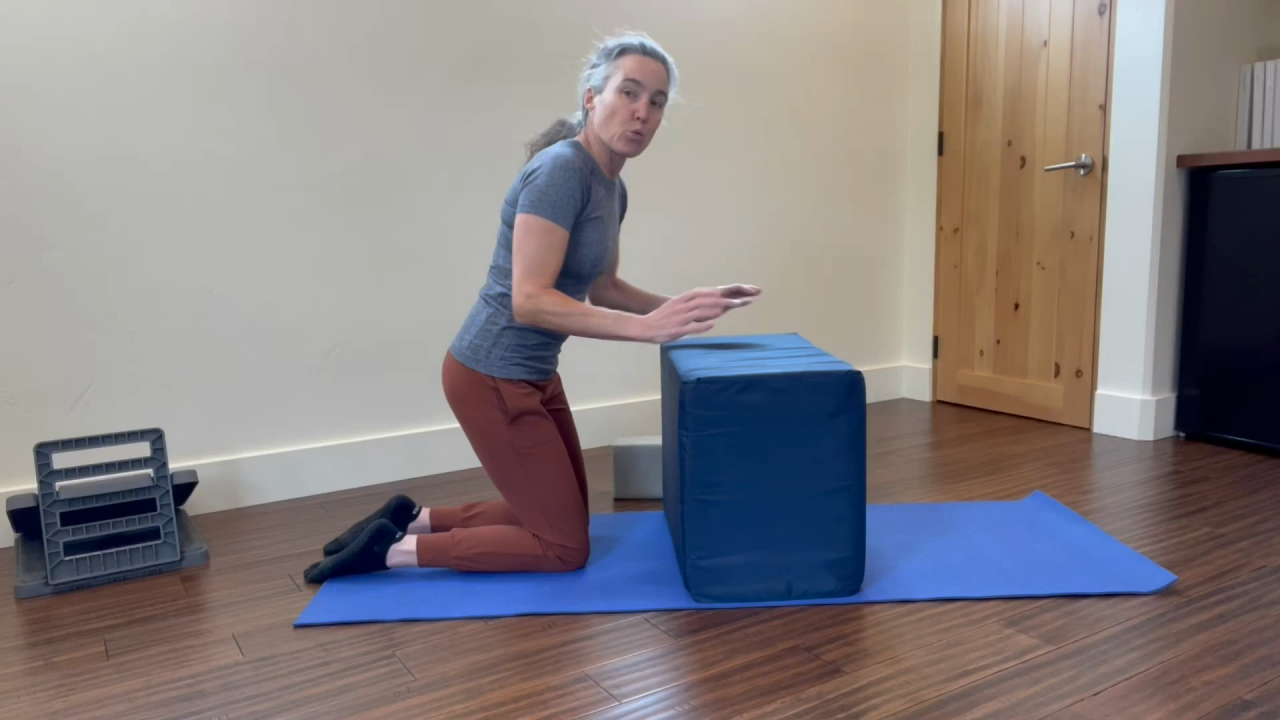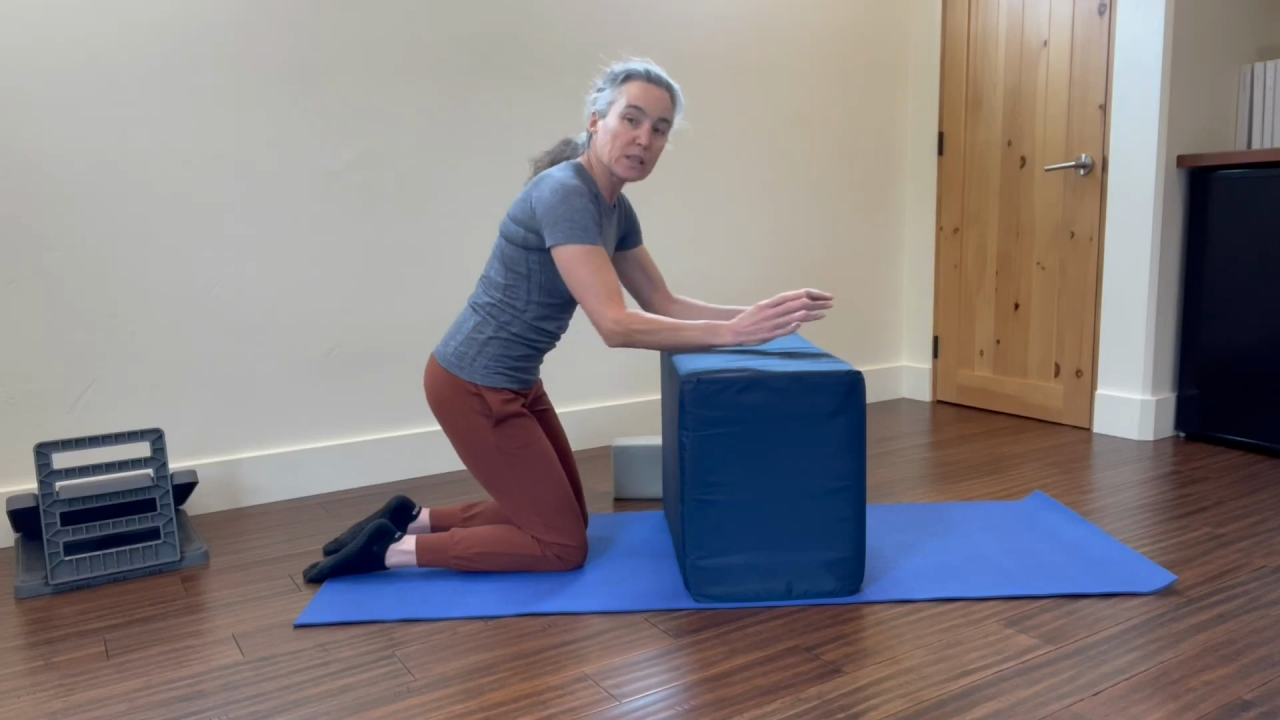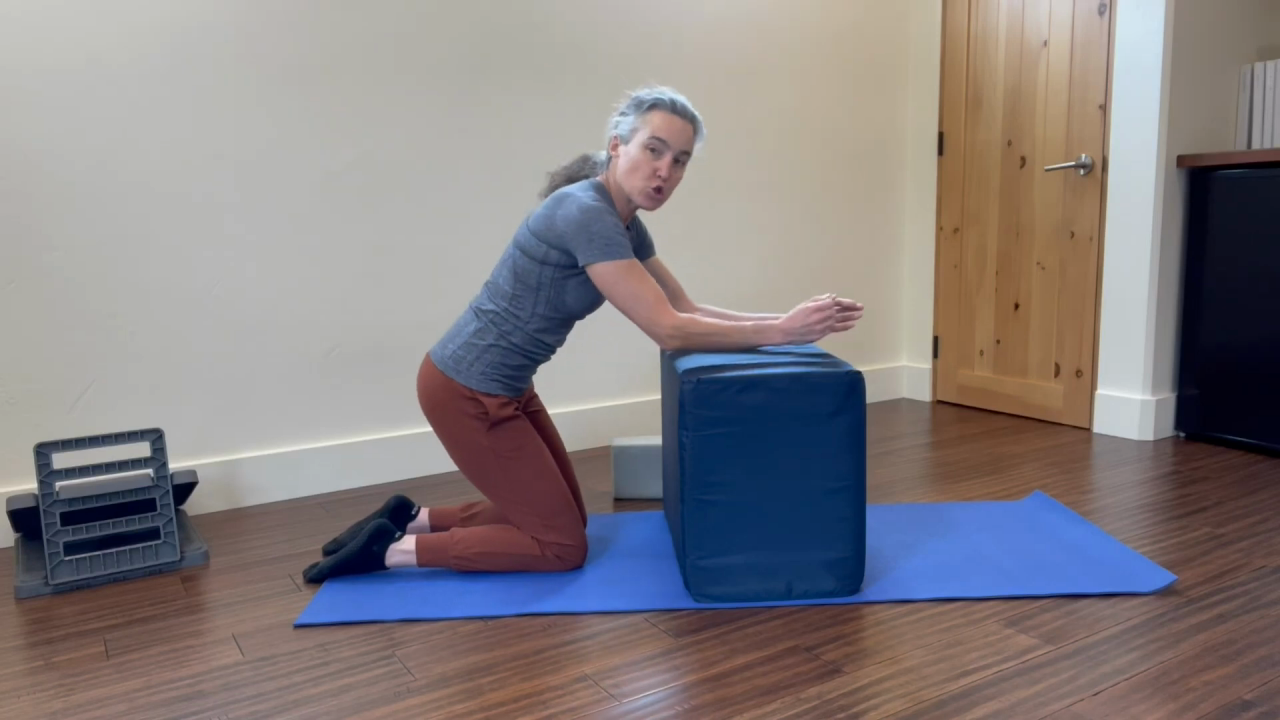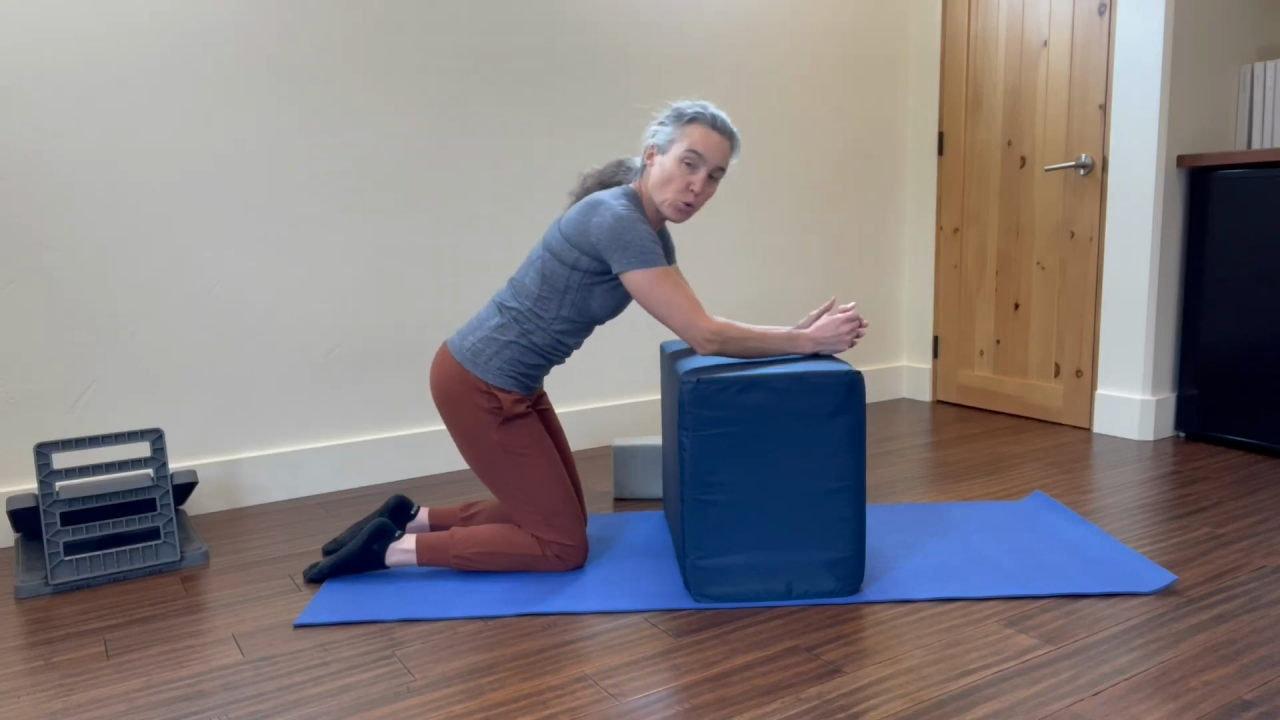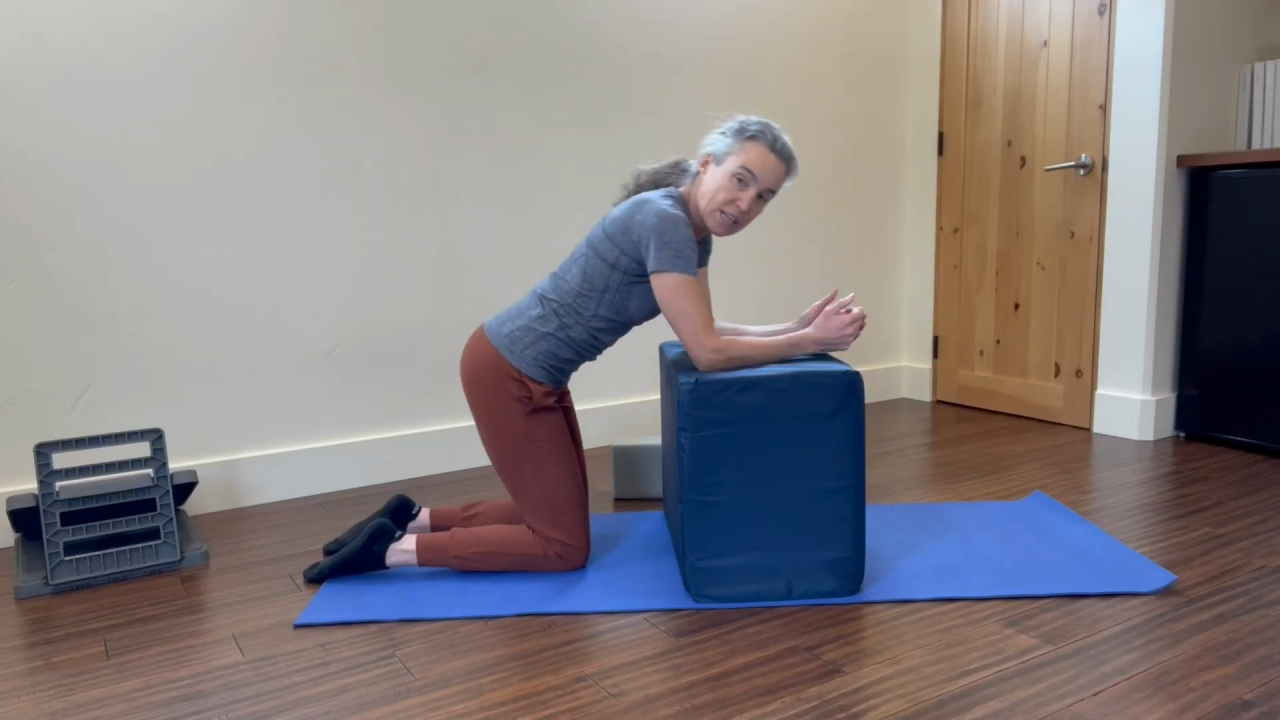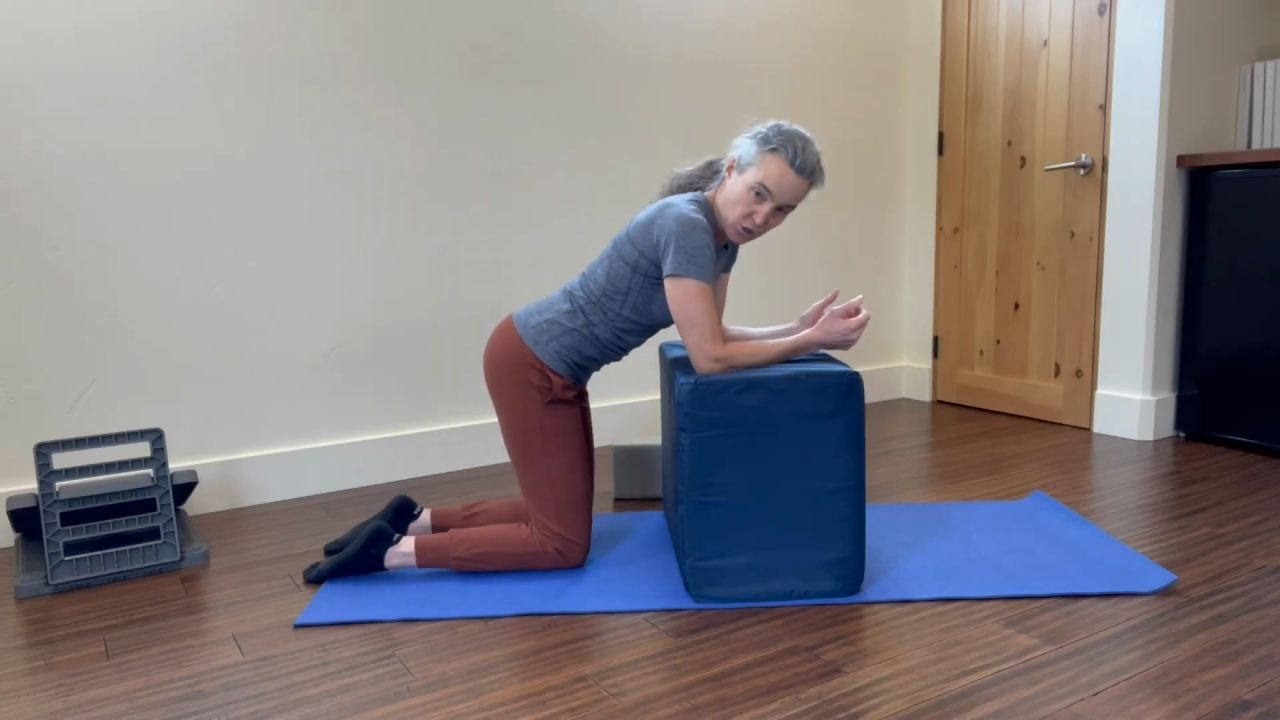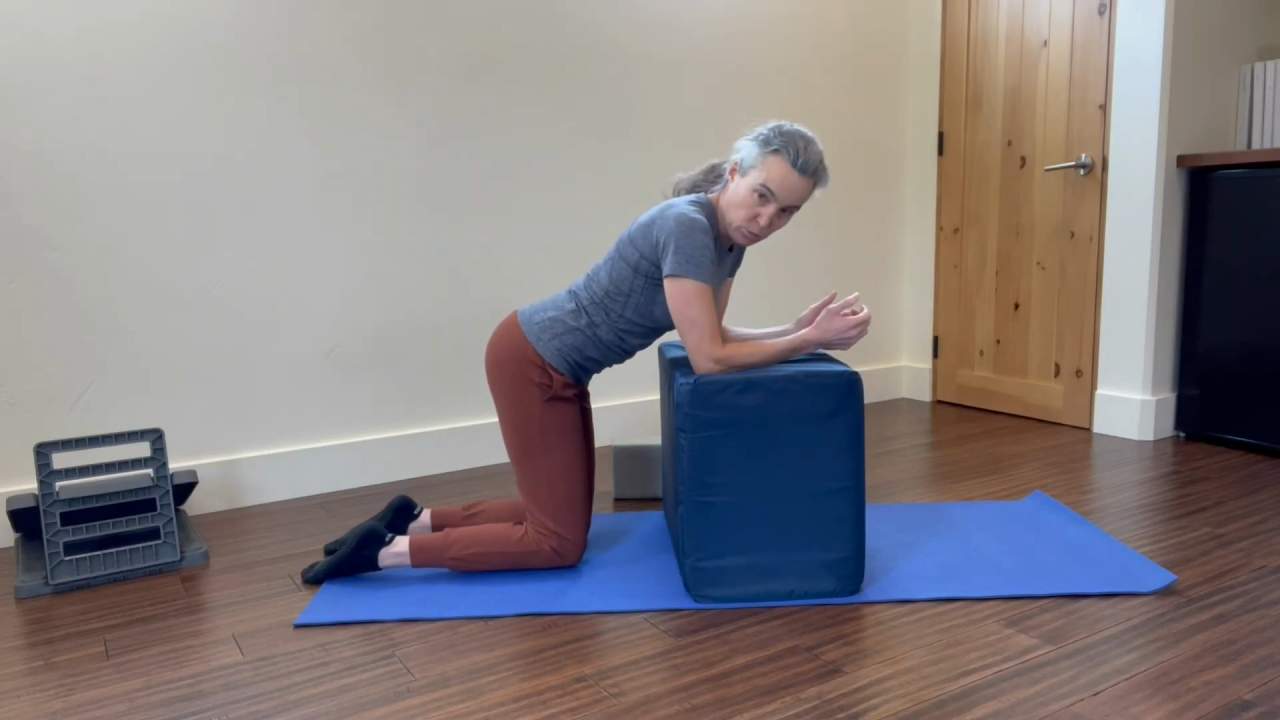
dt=0.3s
person 1, frame 1
left shoulder: (612, 188)
right shoulder: (559, 171)
left elbow: (604, 291)
right elbow: (529, 302)
left wrist: (691, 306)
right wrist: (645, 327)
left hip: (531, 375)
right hip: (494, 380)
left knee: (560, 520)
right knee: (565, 547)
left ankle: (415, 518)
right ankle: (393, 551)
person 1, frame 2
left shoulder: (616, 209)
right shoulder: (564, 193)
left elbow: (663, 305)
right elbow: (614, 325)
left wrist: (750, 318)
right wrist: (730, 333)
left hip: (513, 383)
right hip: (473, 388)
left knee: (557, 517)
right knee: (562, 546)
left ankle: (415, 520)
right ankle: (393, 549)
person 1, frame 3
left shoulder: (623, 225)
right shoulder: (585, 214)
left elbow: (684, 311)
right elbow: (668, 331)
left wrist: (786, 321)
right wrist: (778, 333)
left hip: (501, 387)
right hip: (465, 392)
left knee: (561, 516)
right knee: (563, 544)
left ankle: (412, 519)
right ankle: (392, 549)
person 1, frame 4
left shoulder: (648, 231)
right shoulder: (616, 220)
left elbow: (700, 323)
right elbow: (703, 338)
left wrist: (800, 330)
right wrist: (807, 343)
left hip: (509, 384)
right hip: (477, 386)
left knee: (556, 515)
right knee: (563, 545)
left ankle: (412, 518)
right ankle: (394, 547)
person 1, frame 5
left shoulder: (695, 230)
right shoulder: (664, 222)
left elbow: (704, 333)
right elbow: (707, 354)
left wrist: (796, 328)
right wrist: (810, 342)
left hip: (530, 370)
right hip: (507, 372)
left knee: (556, 517)
right knee: (563, 547)
left ankle: (411, 518)
right ankle: (393, 549)
person 1, frame 6
left shoulder: (722, 233)
right shoulder: (686, 226)
left elbow: (711, 334)
right elbow: (710, 360)
left wrist: (798, 328)
right wrist: (813, 342)
left hip: (552, 366)
right hip: (529, 364)
left knee: (558, 517)
right knee: (563, 544)
left ankle: (414, 519)
right ankle: (390, 551)
person 1, frame 7
left shoulder: (731, 238)
right shoulder: (687, 227)
left elbow: (710, 335)
right elbow: (708, 360)
left wrist: (797, 330)
right wrist: (810, 341)
left hip: (556, 365)
right hip: (531, 361)
left knee: (560, 517)
right knee: (558, 542)
left ankle: (413, 518)
right ankle: (384, 549)
